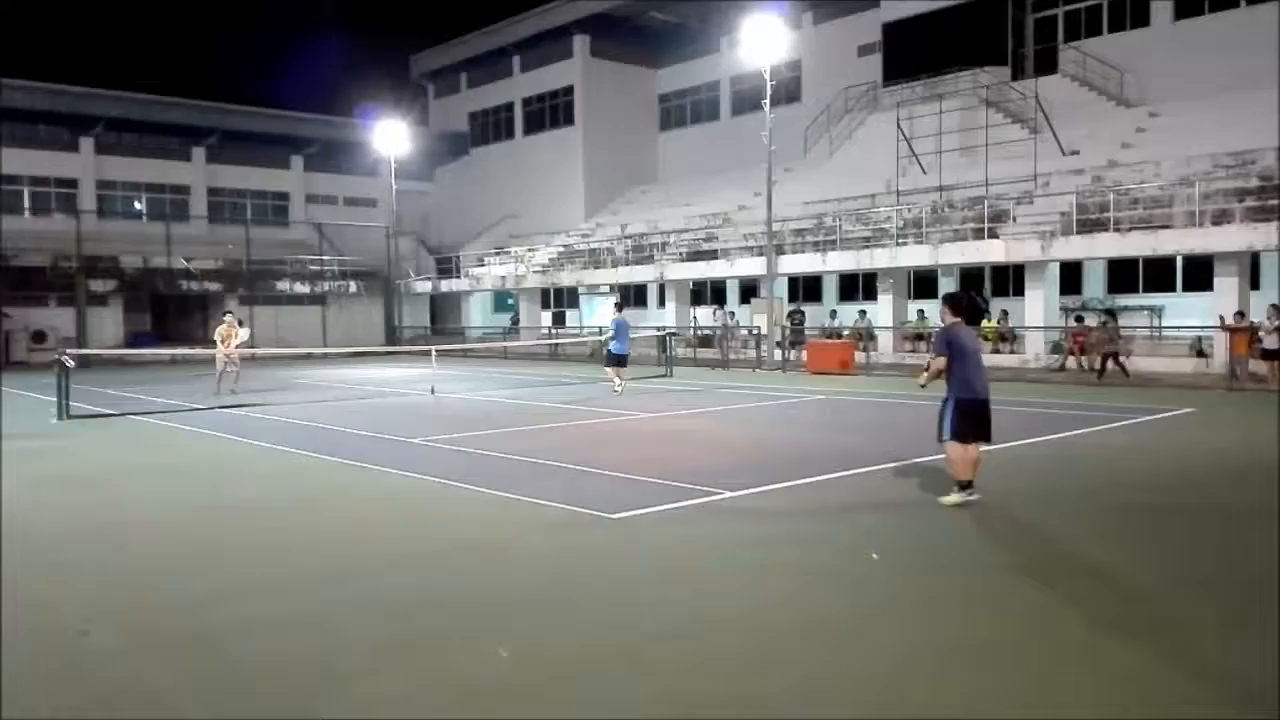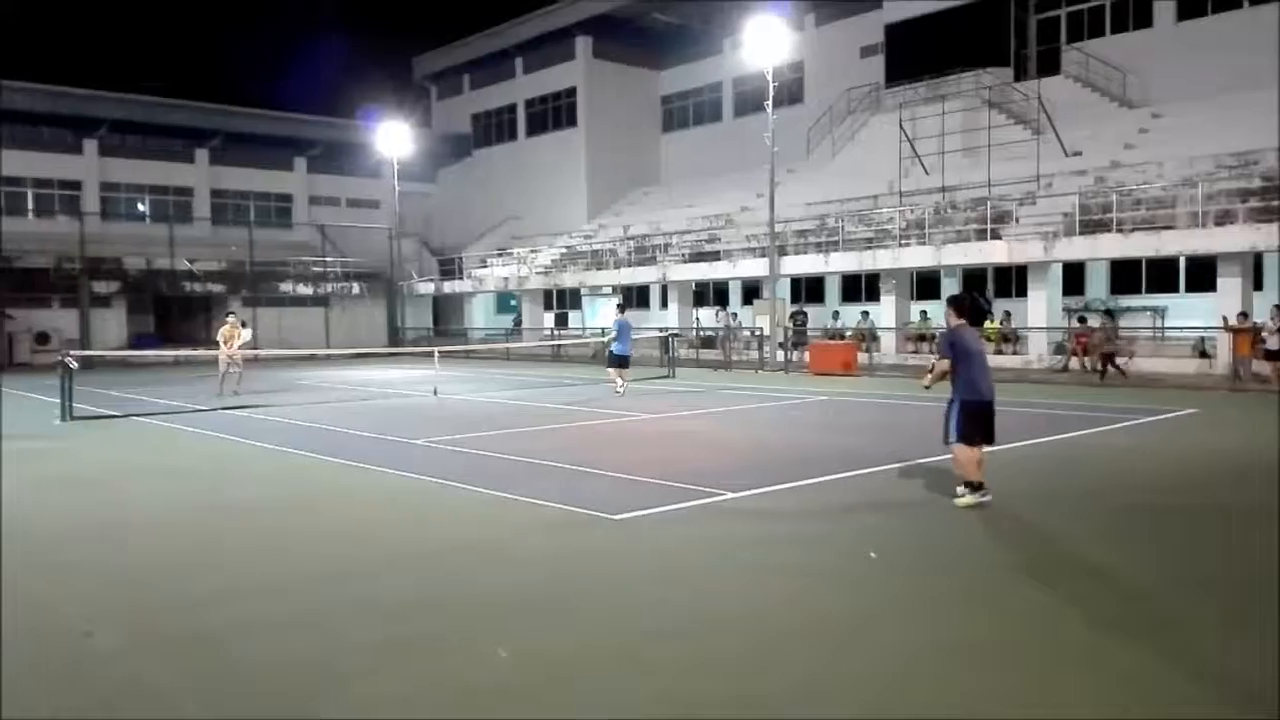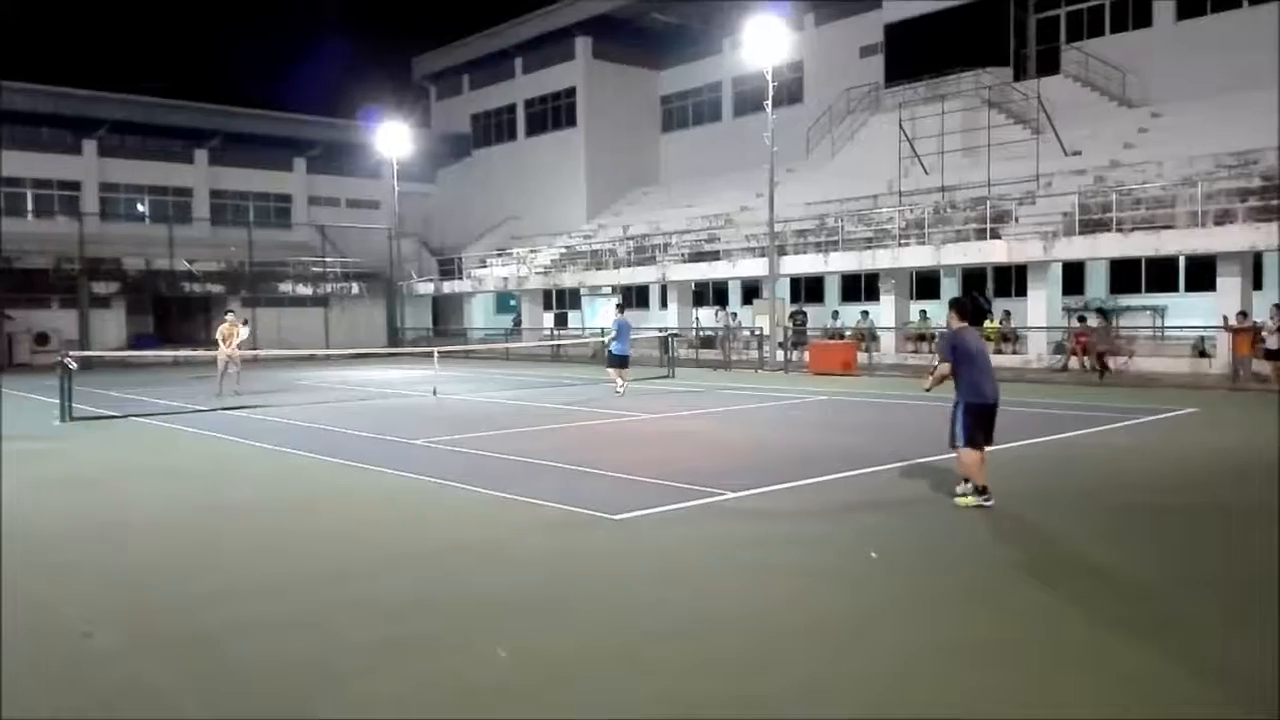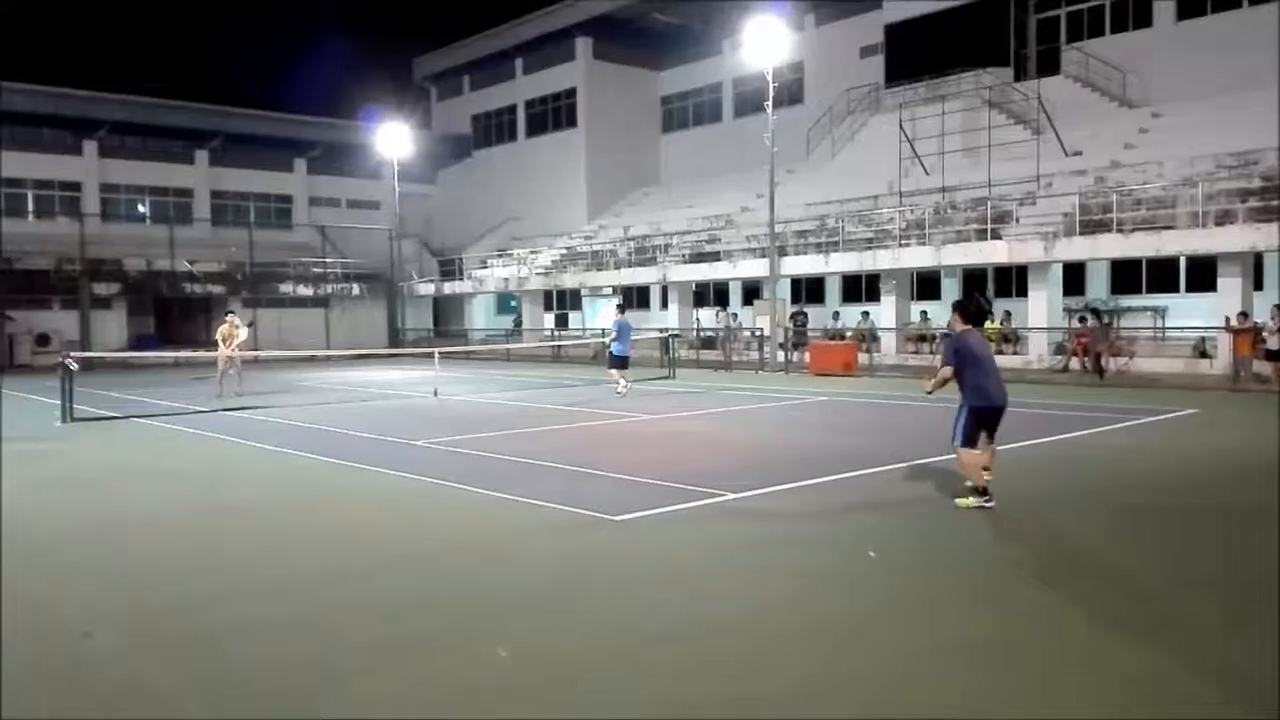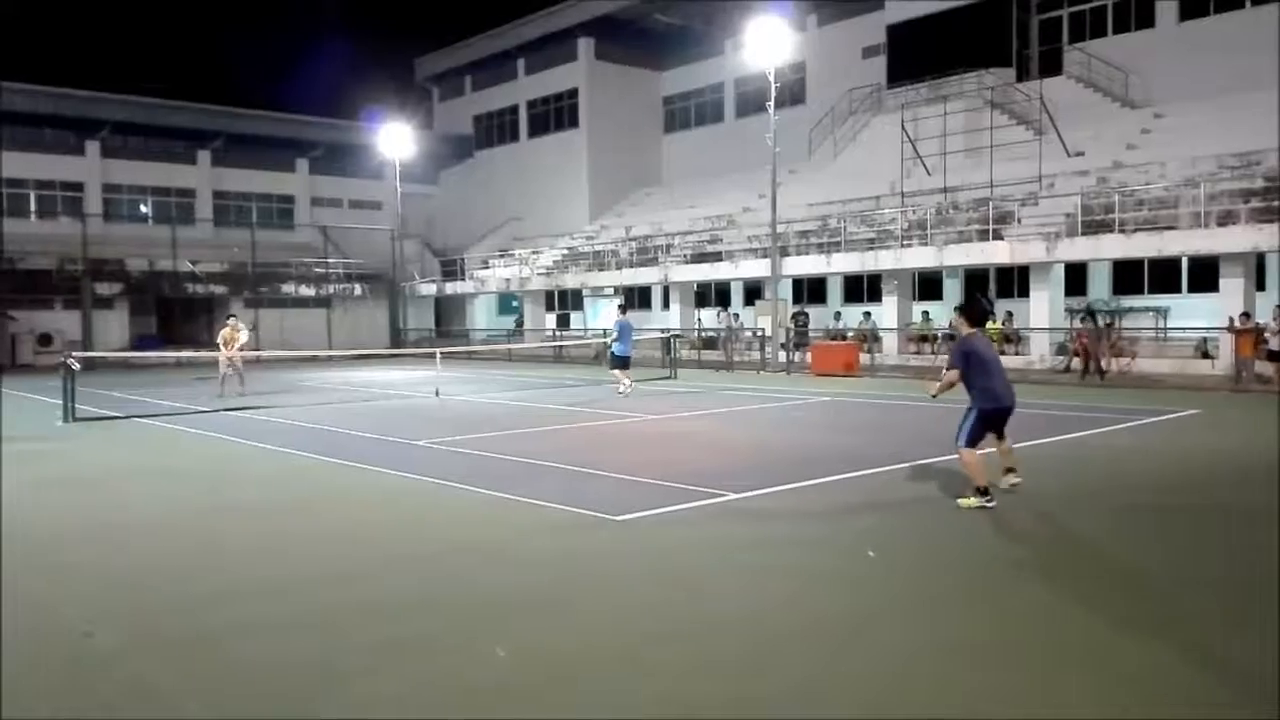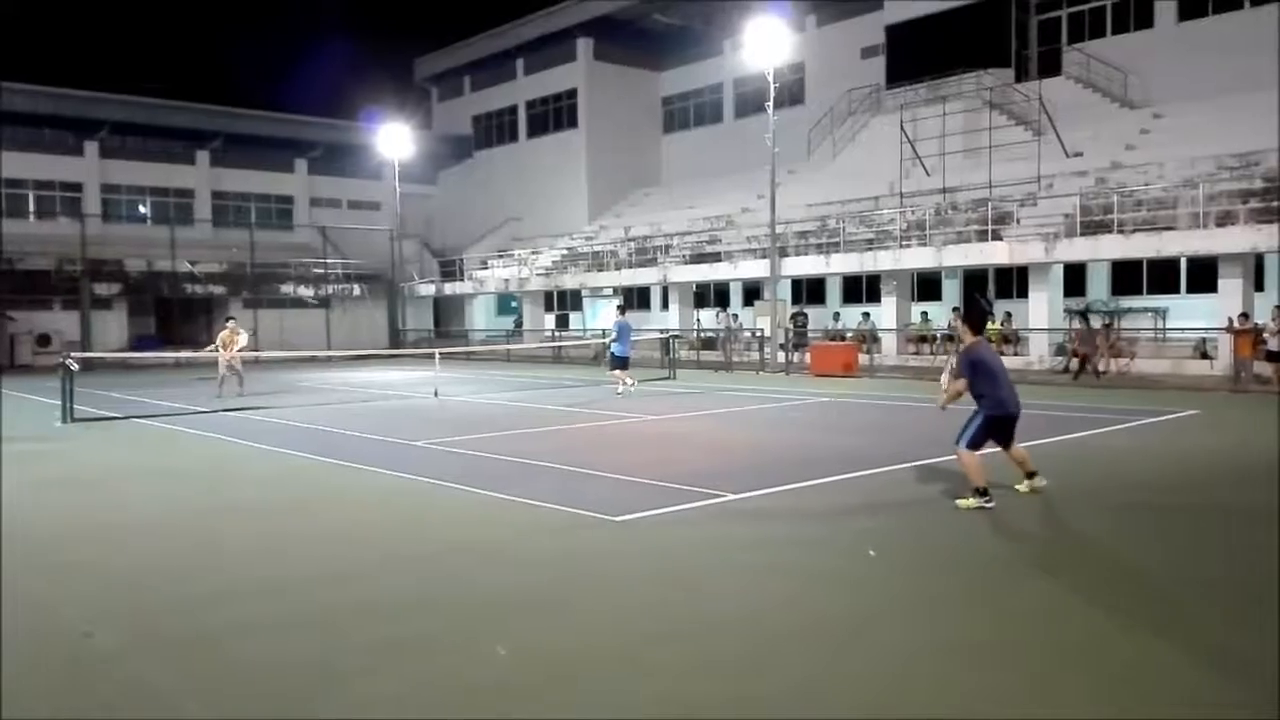
dt=0.1s
person 1, frame 1
left shoulder: (944, 333)
right shoulder: (970, 333)
left elbow: (940, 364)
left wrist: (926, 378)
right wrist: (933, 370)
left hip: (960, 394)
right hip: (980, 393)
left knee: (951, 441)
right knee: (972, 442)
left ankle: (965, 488)
right ankle: (967, 485)
person 1, frame 2
left shoulder: (948, 335)
right shoulder: (974, 334)
left elbow: (944, 366)
left wrist: (930, 380)
right wrist: (937, 371)
left hip: (965, 396)
right hip: (986, 394)
left knee: (958, 444)
right knee: (976, 443)
left ankle: (978, 489)
right ankle: (971, 485)
person 1, frame 3
left shoulder: (949, 338)
right shoulder: (976, 336)
left elbow: (945, 370)
left wrist: (930, 383)
right wrist: (936, 376)
left hip: (970, 398)
right hip: (991, 395)
left knee: (964, 446)
right knee: (977, 443)
left ankle: (982, 494)
right ankle: (969, 481)
person 1, frame 4
left shoulder: (953, 342)
right shoulder: (979, 339)
left elbow: (947, 373)
left wrist: (932, 386)
right wrist: (940, 379)
left hip: (976, 400)
right hip: (998, 397)
left knee: (963, 446)
right knee: (985, 437)
left ankle: (983, 495)
right ankle: (985, 472)
person 1, frame 5
left shoulder: (961, 344)
right shoulder: (983, 340)
left elbow: (952, 377)
left wrist: (936, 390)
right wrist: (941, 383)
left hip: (987, 402)
right hip: (1006, 398)
left knee: (965, 447)
right knee: (999, 435)
left ankle: (984, 495)
right ankle: (1010, 473)
person 1, frame 6
left shoulder: (967, 353)
right shoulder: (986, 349)
left elbow: (960, 387)
left wrist: (945, 399)
right wrist: (953, 389)
left hip: (992, 409)
right hip: (1011, 406)
left knee: (964, 448)
right knee: (1008, 444)
left ankle: (982, 496)
right ankle: (1033, 478)
